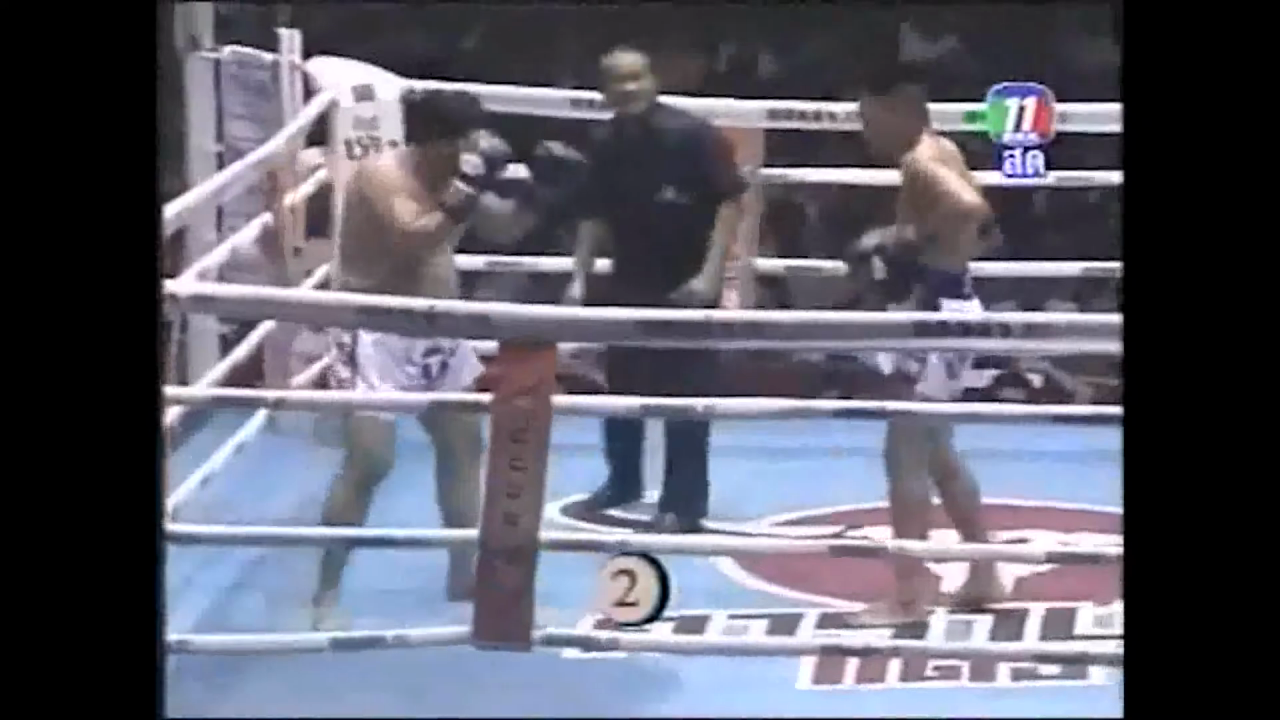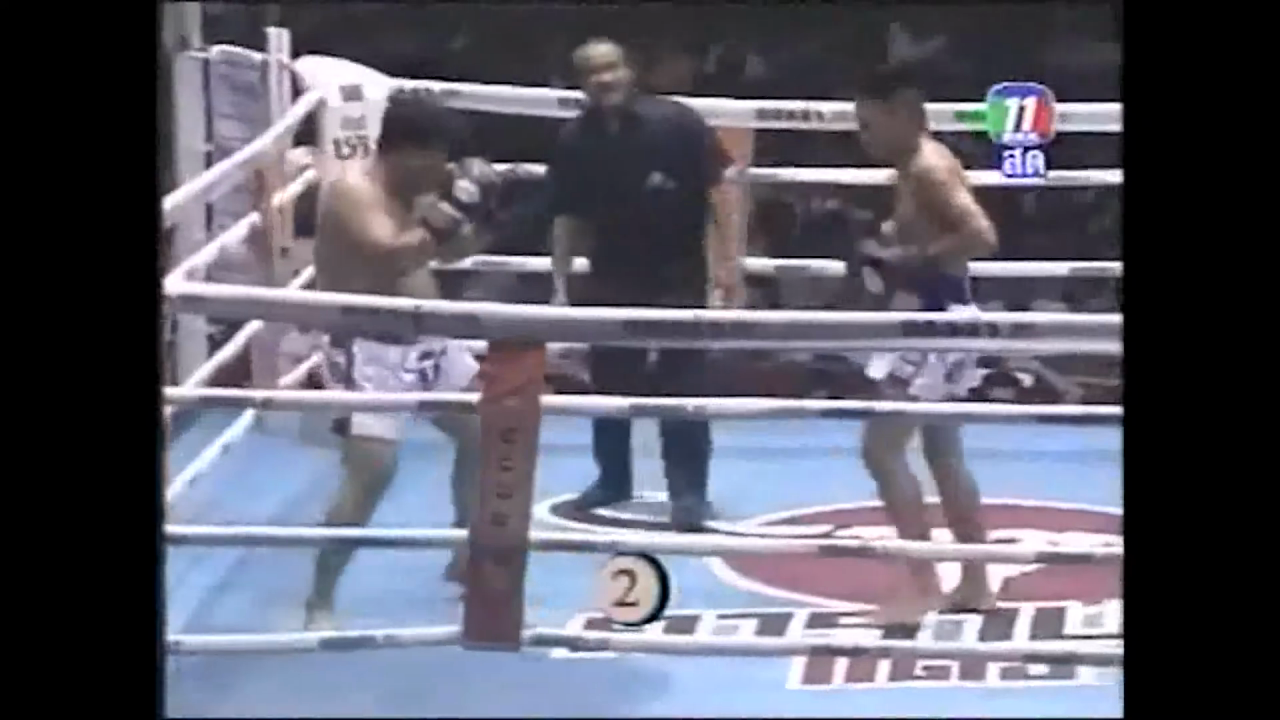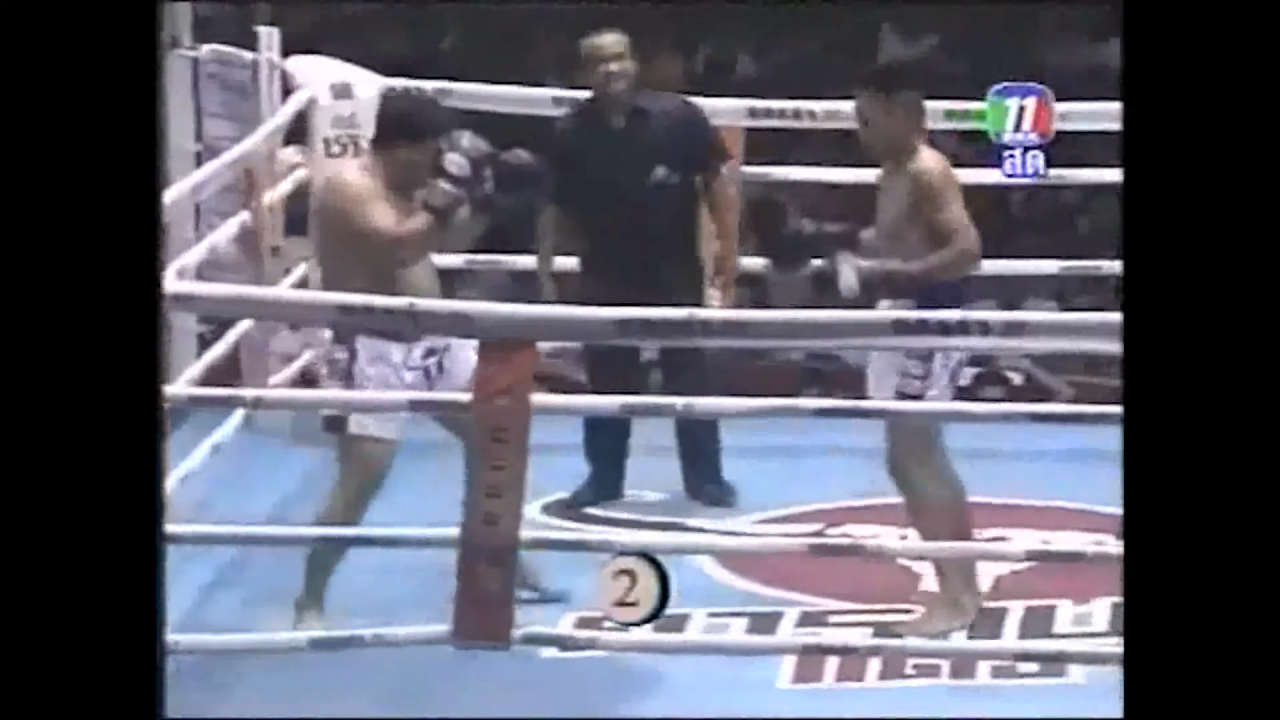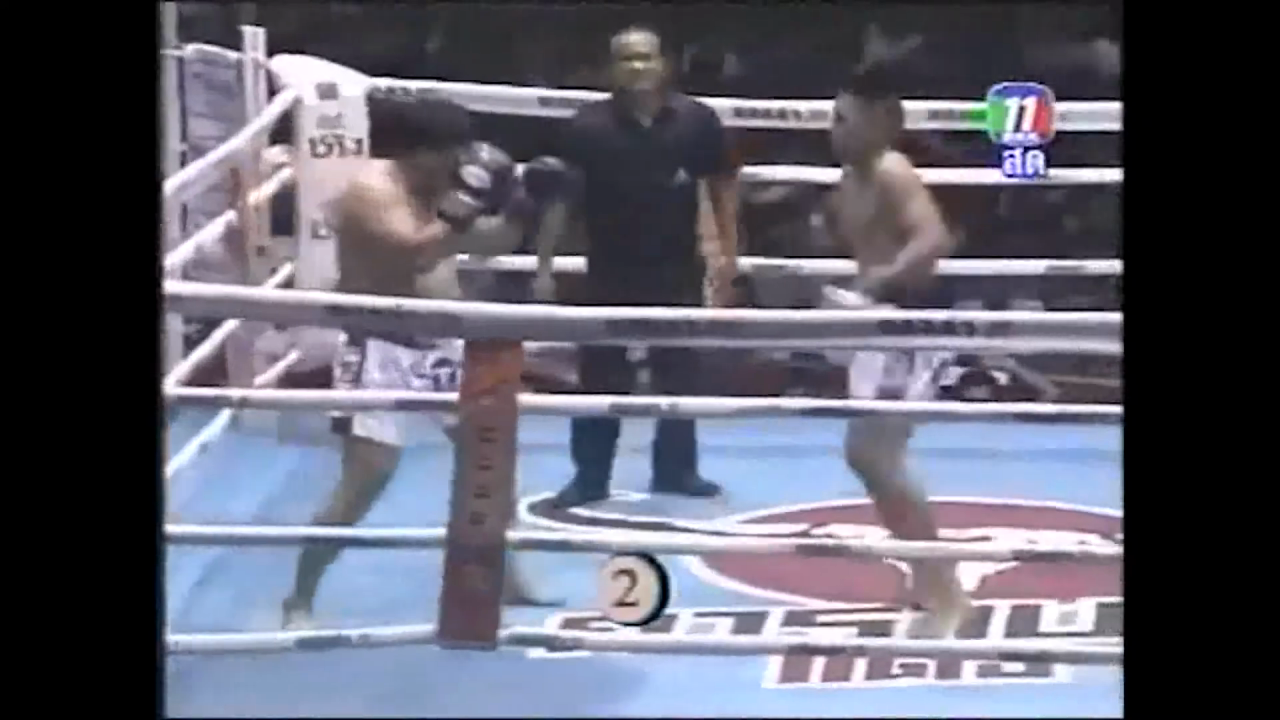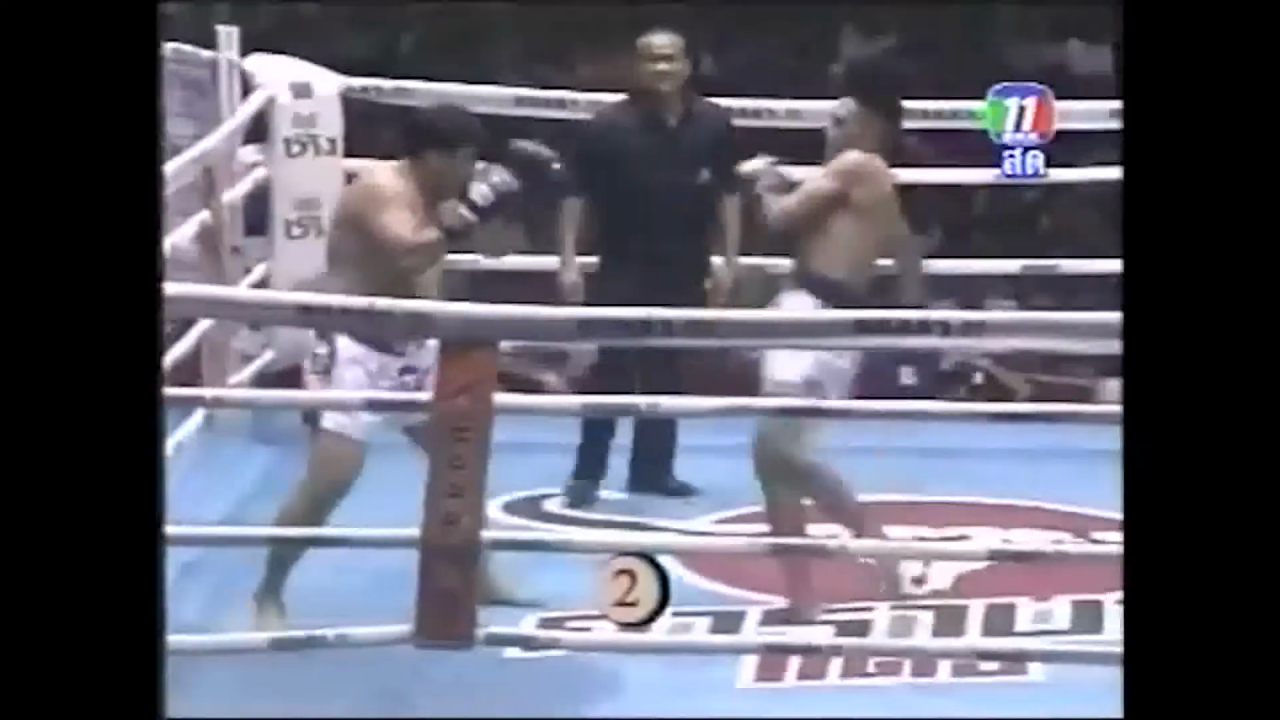
dt=0.2s
person 1, frame 1
left shoulder: (921, 159)
right shoulder: (944, 151)
left elbow: (973, 208)
right elbow: (983, 226)
left wrist: (907, 240)
right wrist: (919, 242)
left hip: (934, 307)
right hip: (949, 303)
left knee: (904, 452)
right knee: (936, 447)
left ankle: (911, 593)
right ankle: (982, 574)
person 1, frame 2
left shoulder: (928, 167)
right shoulder: (914, 167)
left elbow: (982, 236)
left wrist: (909, 256)
right wrist: (872, 235)
left hip: (936, 317)
right hip: (929, 313)
left knee: (882, 448)
right knee: (943, 453)
left ankle: (924, 584)
right ankle: (975, 582)
person 1, frame 3
left shoulder: (926, 171)
right shoulder: (894, 171)
left elbow: (968, 251)
left wrist: (887, 273)
right wrist: (846, 249)
right hip: (908, 317)
left knee: (908, 460)
right knee: (926, 456)
left ankle: (951, 596)
right ankle: (962, 583)
person 1, frame 4
left shoulder: (891, 173)
right shoulder: (852, 176)
left elbow: (933, 241)
left wrist: (867, 289)
left knee: (874, 455)
right knee: (870, 455)
left ankle: (942, 589)
right ankle: (932, 576)
person 1, frame 5
left shoulder: (855, 165)
right shoulder: (878, 190)
left elbow: (781, 216)
right elbow: (912, 267)
left wrist: (768, 185)
left hip: (816, 317)
left knee: (779, 449)
right knee: (772, 451)
left ankle: (870, 542)
right ankle: (800, 591)
person 2, frame 1
left shoulder: (449, 178)
right shoulder: (381, 174)
right elbow: (411, 240)
right wrist: (468, 187)
left hip: (438, 336)
right hip: (377, 337)
left knee: (464, 443)
right knee: (368, 463)
left ankle: (465, 572)
right ankle: (326, 590)
person 2, frame 2
left shoulder: (416, 190)
right shoulder: (350, 190)
left elbow: (453, 251)
right elbow: (392, 258)
left wrist: (490, 214)
right wrist: (451, 213)
left hip: (428, 340)
right hip: (370, 351)
left knee: (483, 435)
right knee: (369, 476)
left ankle: (467, 557)
right ankle: (320, 602)
person 2, frame 3
left shoulder: (413, 182)
right shoulder: (348, 186)
left elbow: (453, 237)
right elbow: (397, 246)
left wrist: (486, 193)
right wrist: (448, 192)
left hip: (433, 337)
right hip: (373, 348)
right knee: (362, 478)
right ankle: (311, 601)
person 2, frame 4
left shoulder: (435, 189)
right shoulder: (369, 190)
left elbow: (489, 243)
right elbow: (414, 254)
left wrist: (520, 206)
right wrist: (467, 202)
left hip: (446, 345)
right hip: (384, 352)
right knee: (363, 482)
left ankle: (502, 575)
right ankle: (299, 601)
person 2, frame 5
left shoulder: (434, 192)
right shoulder: (380, 188)
left elbow: (491, 240)
right elbow: (407, 256)
left wrist: (502, 206)
right wrist: (464, 216)
left hip: (414, 348)
right hip: (355, 350)
right knee: (329, 480)
right ankle: (269, 593)
person 3, frame 1
left shoulder: (693, 135)
right shoulder: (604, 147)
left elbow: (730, 204)
right elbow: (595, 219)
left wrist: (711, 274)
right wrist: (579, 279)
left hip: (687, 282)
right hip: (630, 279)
left knee: (685, 392)
right knee: (622, 384)
left ankle: (684, 502)
right ankle: (624, 479)
person 3, frame 2
left shoulder: (676, 121)
right shoulder: (574, 140)
left elbow: (715, 187)
right elbow: (567, 216)
left wrist: (726, 259)
right wrist: (560, 283)
left hip: (678, 273)
right hip: (612, 275)
left knee: (682, 381)
right knee: (609, 379)
left ankle: (688, 490)
right ankle: (613, 477)
person 3, frame 3
left shoulder: (679, 116)
right shoulder: (571, 132)
left elbow: (715, 181)
right elbow: (557, 208)
left wrist: (727, 249)
right wrist: (545, 274)
left hip: (675, 269)
right hip: (605, 274)
left knee: (687, 375)
right knee: (606, 378)
left ankle: (705, 476)
right ankle: (604, 477)
person 3, frame 4
left shoulder: (696, 119)
right shoulder: (588, 127)
left elbow: (721, 186)
right elbow: (562, 200)
left wrist: (727, 254)
right wrist: (544, 266)
left hip: (677, 270)
right hip: (609, 271)
left knee: (678, 374)
right knee: (599, 376)
left ankle: (676, 469)
right ankle: (589, 476)
person 3, frame 5
left shoulder: (713, 123)
right shoulder: (609, 126)
left elbow: (726, 193)
right elbow: (578, 195)
left wrist: (729, 260)
right wrist: (568, 261)
left hip: (684, 269)
right hip: (622, 269)
left knee: (665, 373)
right knee: (613, 371)
left ankle: (652, 470)
right ankle: (587, 473)
